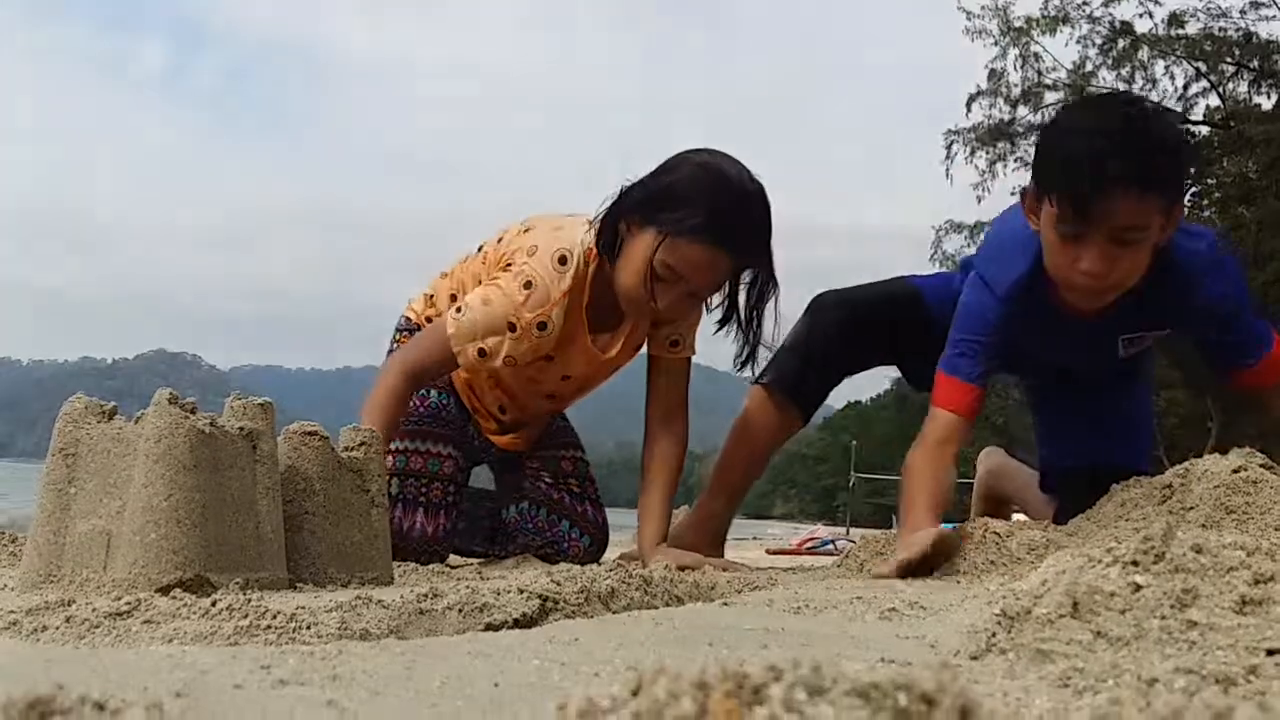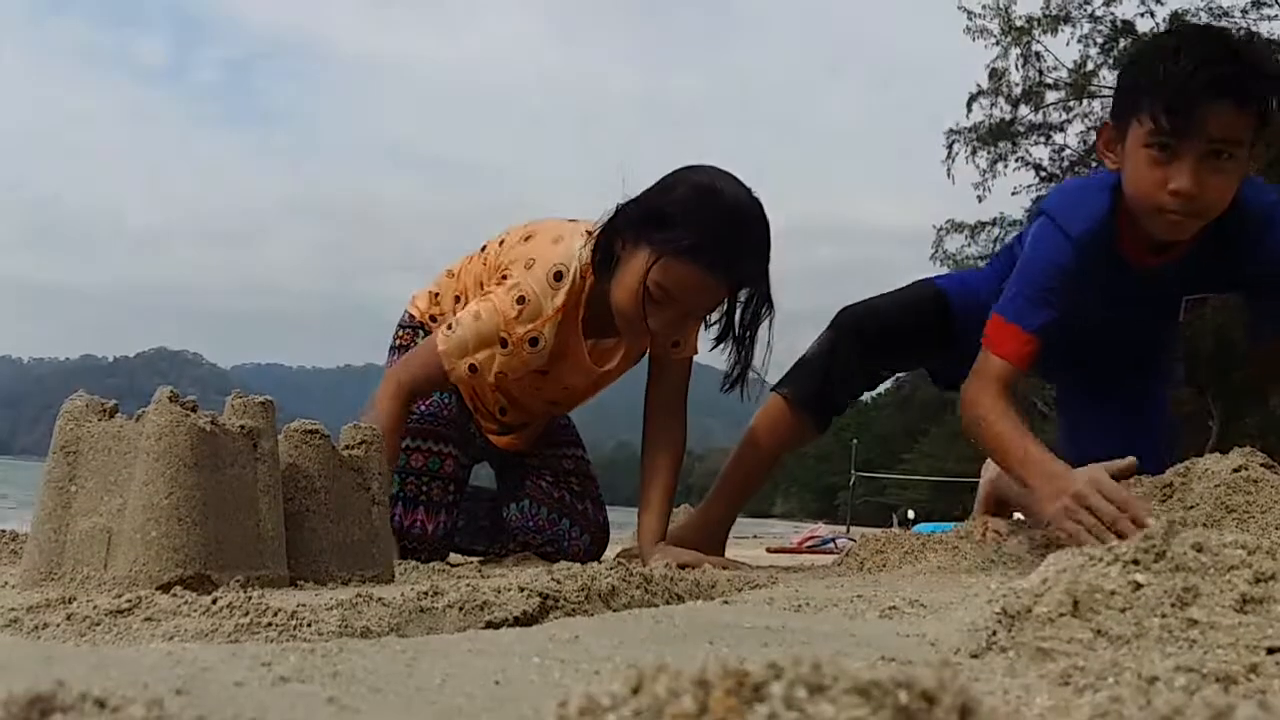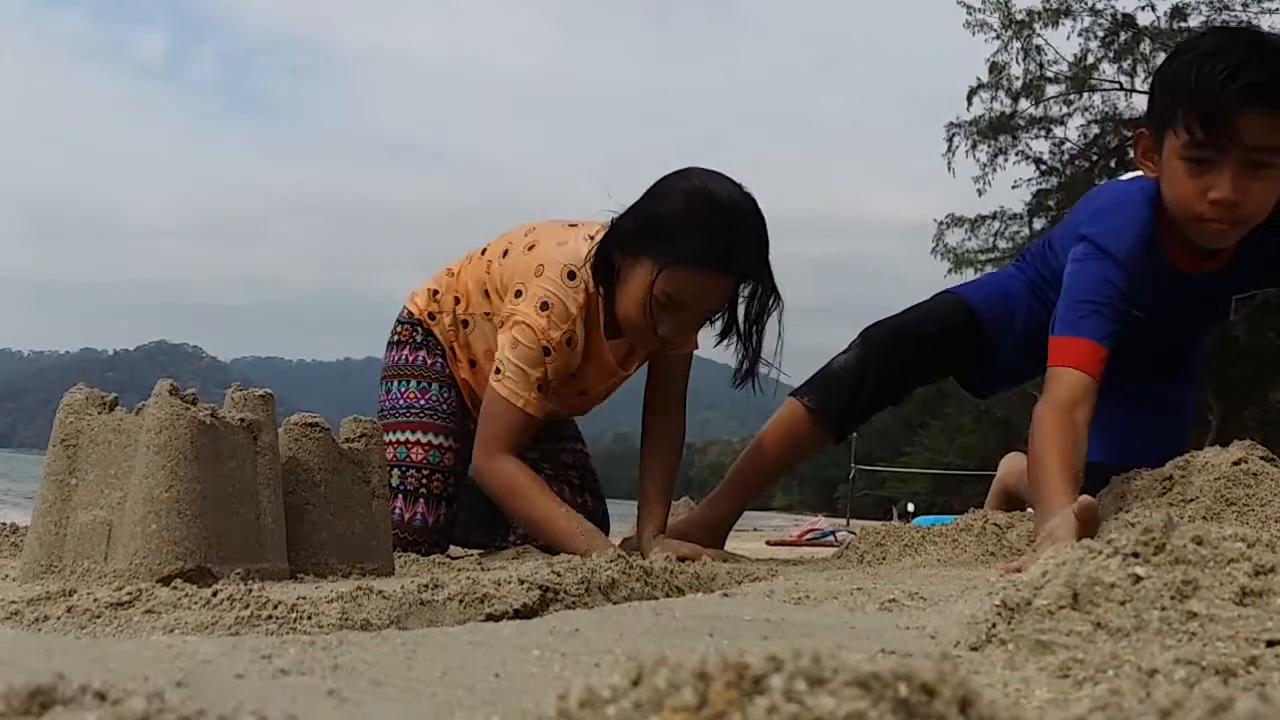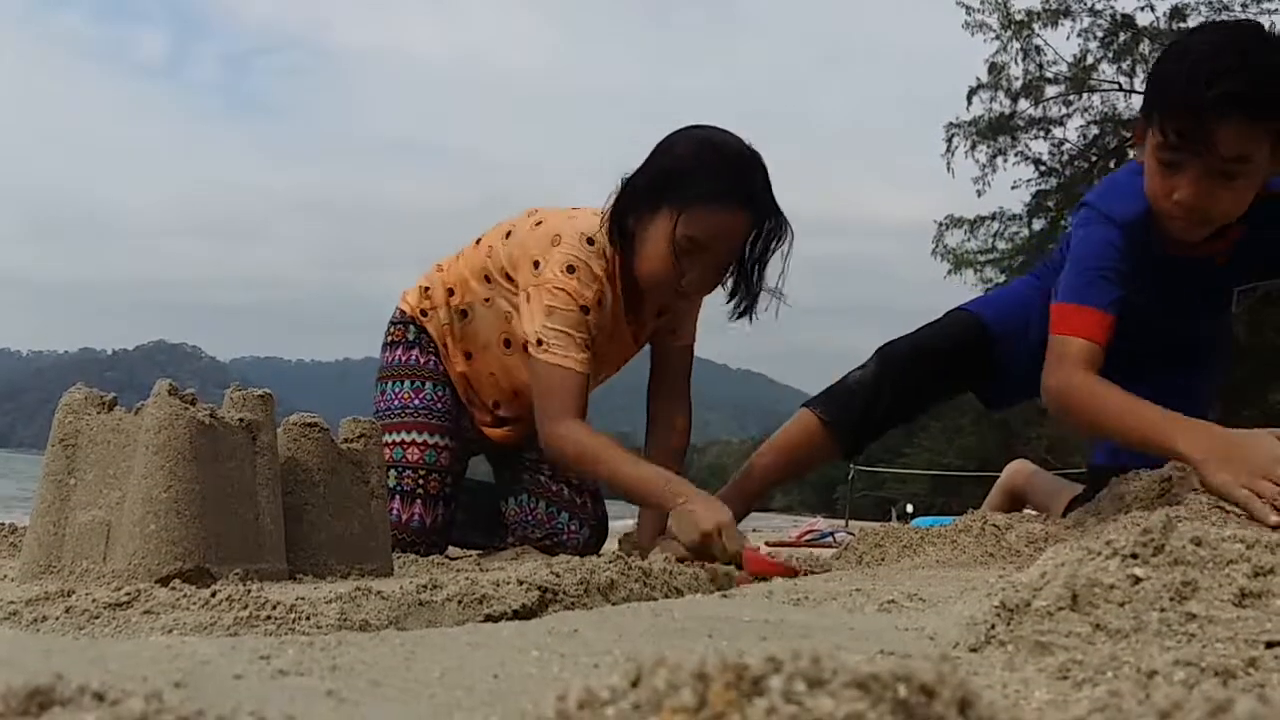
dt=0.3s
person 1, frame 1
left shoulder: (1198, 268)
right shoulder: (1004, 275)
right elbow: (940, 437)
right wrist: (916, 532)
left hip: (1105, 370)
right hip: (991, 308)
right knee: (835, 319)
left ankle: (1006, 479)
right ankle: (703, 526)
person 1, frame 2
right shoulder: (1072, 228)
right elbow: (981, 394)
right wrist: (1051, 480)
left hip: (1123, 353)
right hip: (1016, 296)
left knee: (1112, 523)
right knee: (862, 334)
right ankle: (708, 524)
person 1, frame 3
right shoulder: (1114, 240)
right elbow: (1063, 402)
right wrist: (1058, 519)
left hip: (1154, 353)
right hip: (1043, 298)
right knee: (891, 351)
left ankle: (1025, 484)
right ankle: (710, 520)
person 1, frame 4
right shoulder: (1116, 216)
right elbow: (1062, 381)
right wrist: (1198, 442)
left hip: (1169, 355)
right hip: (1063, 308)
right knee: (909, 365)
left ankle: (1032, 489)
right ankle: (723, 515)
person 2, frame 1
left shoulder: (677, 297)
right shoulder: (546, 281)
left elbow: (668, 420)
right elbow: (404, 369)
left wrist: (653, 545)
left hip: (530, 412)
right hip: (443, 372)
left knee: (579, 545)
right knee: (411, 540)
left ankle: (456, 513)
person 2, frame 2
left shoulder: (676, 293)
right shoulder: (544, 291)
left elbow: (666, 419)
right elbow: (397, 387)
left wrist: (652, 543)
left hip: (530, 406)
left knee: (580, 541)
right knee: (411, 536)
left ankle: (454, 510)
person 2, frame 3
left shoulder: (680, 291)
right shoulder: (557, 297)
left elbow: (665, 416)
right elbow: (492, 457)
left wrist: (651, 537)
right wrist: (597, 552)
left knee: (586, 533)
right knee: (411, 530)
left ankle: (455, 502)
person 2, frame 4
left shoulder: (673, 286)
right shoulder: (574, 266)
left elbow: (669, 407)
right elbow: (560, 434)
left wrist: (652, 536)
right wrist: (683, 499)
left hip: (521, 401)
left knee: (575, 537)
right knee: (408, 531)
left ankle: (465, 502)
